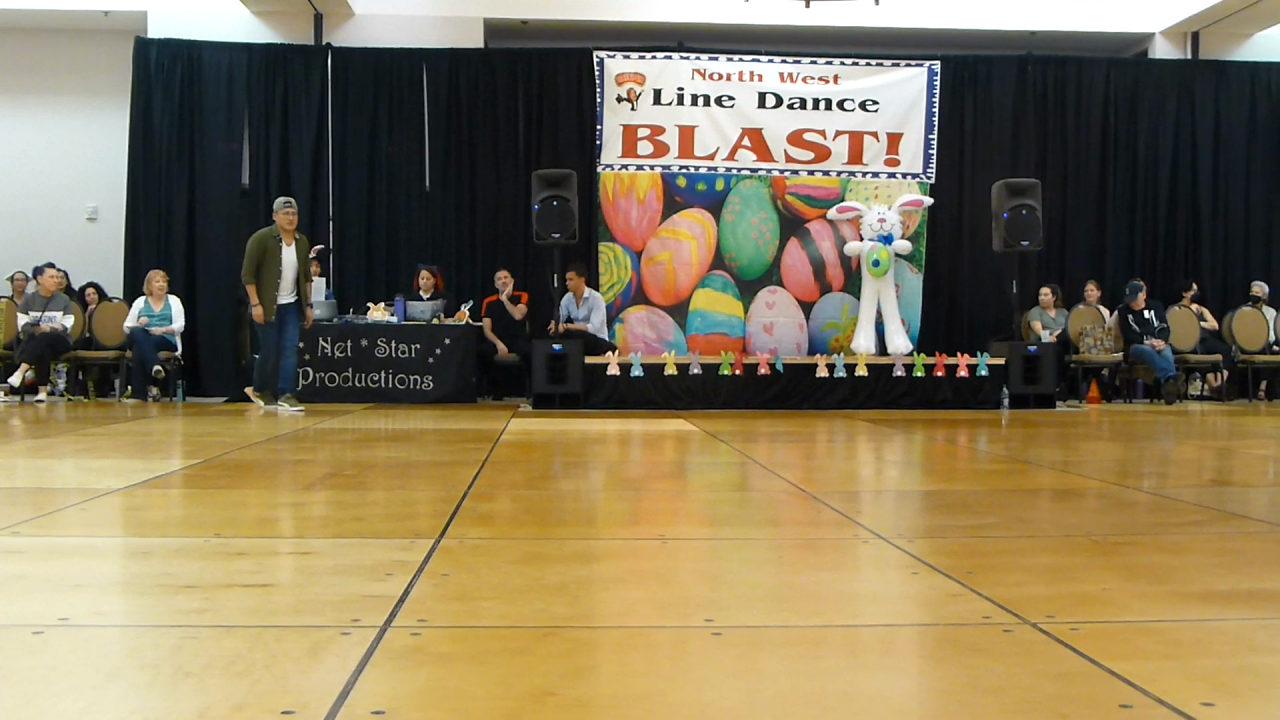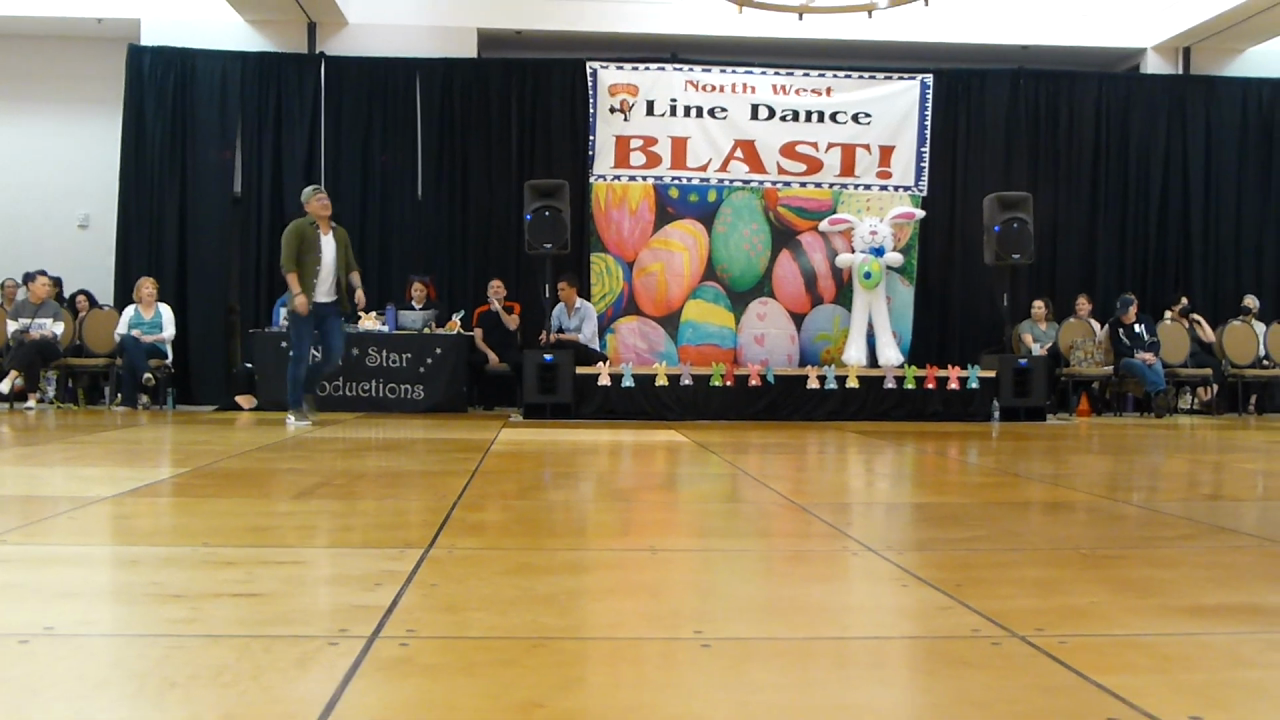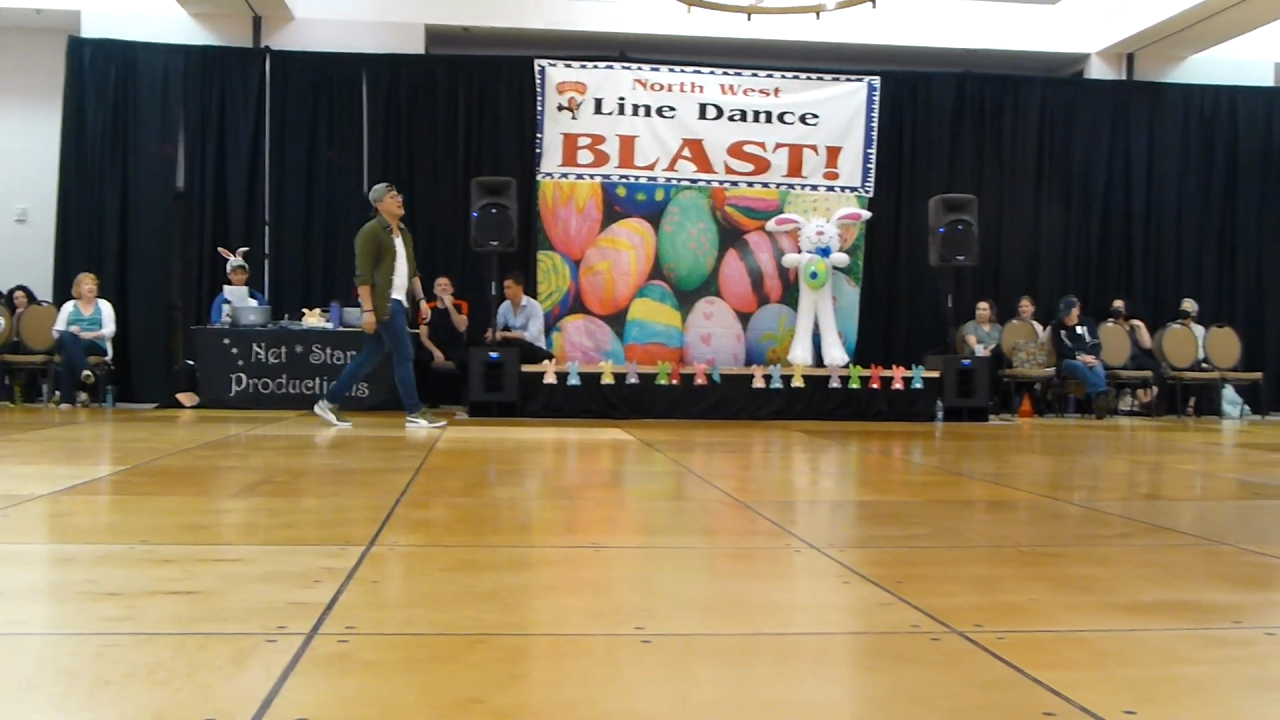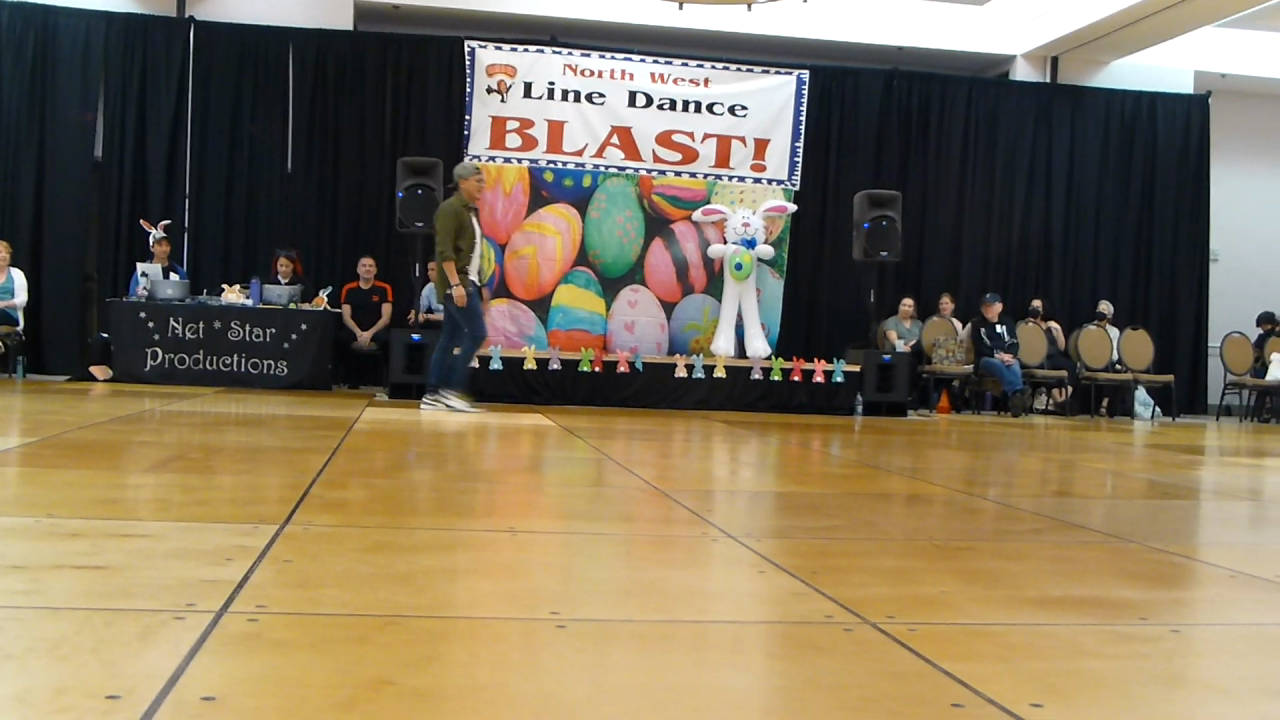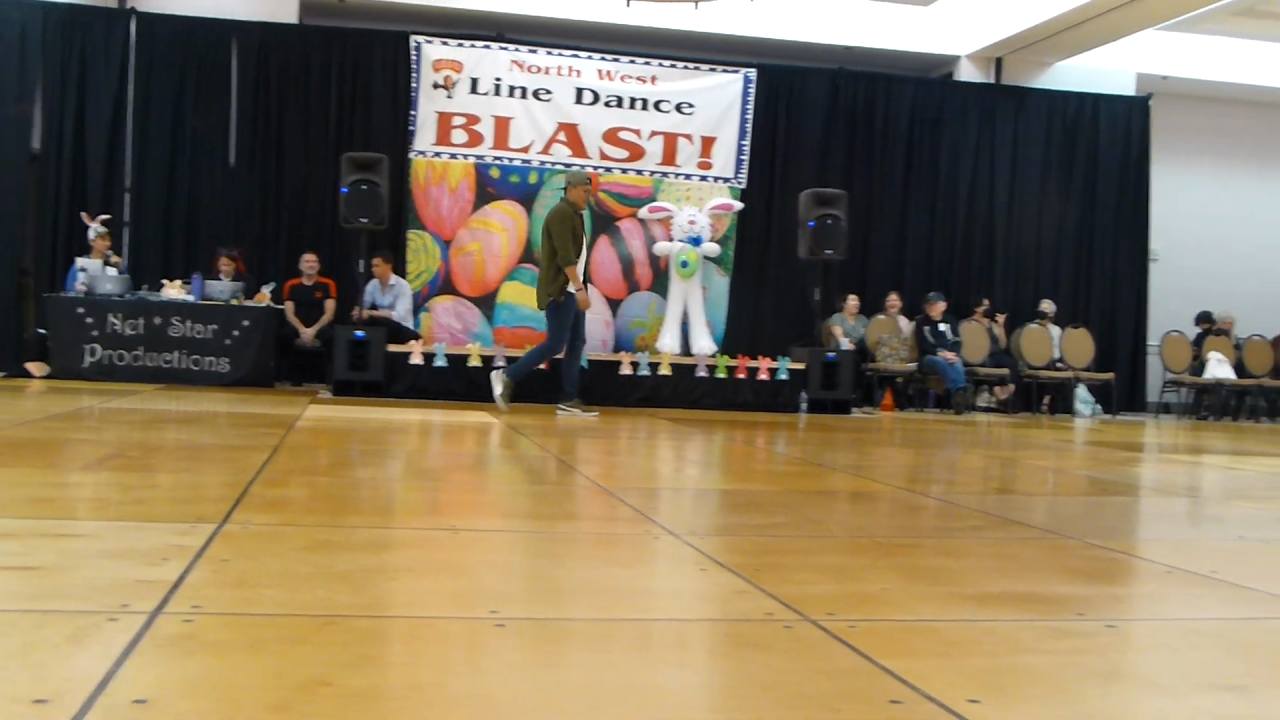
dt=1s
person 1, frame 1
left shoulder: (302, 242)
right shoulder: (261, 239)
left elbow: (306, 276)
right elbow: (248, 274)
left wrist: (308, 304)
right wrist: (255, 304)
left hip: (292, 305)
right hip: (267, 306)
left knee: (290, 349)
right knee: (269, 351)
left ankle: (285, 396)
right ankle: (259, 390)
person 1, frame 2
left shoulder: (340, 233)
right shoulder: (297, 229)
left elbow: (350, 266)
right elbow: (288, 264)
left wrist: (358, 287)
right wrist: (297, 293)
left hip: (331, 304)
right hip: (305, 304)
left knee: (335, 353)
right knee: (301, 355)
left ankle: (307, 390)
right ankle: (295, 408)
person 1, frame 3
left shoulder: (403, 233)
right shoulder: (371, 232)
left elbow: (411, 271)
right elbow: (362, 275)
left wrist: (421, 299)
right wrist: (368, 310)
left hip: (397, 303)
right hip: (383, 305)
left knee: (368, 358)
right knee: (404, 356)
left ankle: (329, 402)
right ankle: (414, 412)
person 1, frame 4
left shoulder: (471, 210)
right shoulder: (450, 209)
right elbow: (445, 252)
left wrist: (481, 286)
right wrist: (456, 284)
left hip: (468, 283)
right hip: (457, 284)
left knee: (451, 338)
right knee: (477, 334)
left ankle: (433, 394)
right ankle: (453, 388)
person 1, frame 5
left shoulder: (573, 215)
right shoulder: (561, 214)
right elbow: (565, 256)
right wrist: (580, 288)
left hip: (570, 291)
right hip: (559, 292)
left knee: (576, 344)
right knee: (555, 344)
left ankle: (568, 400)
right ankle: (506, 377)
